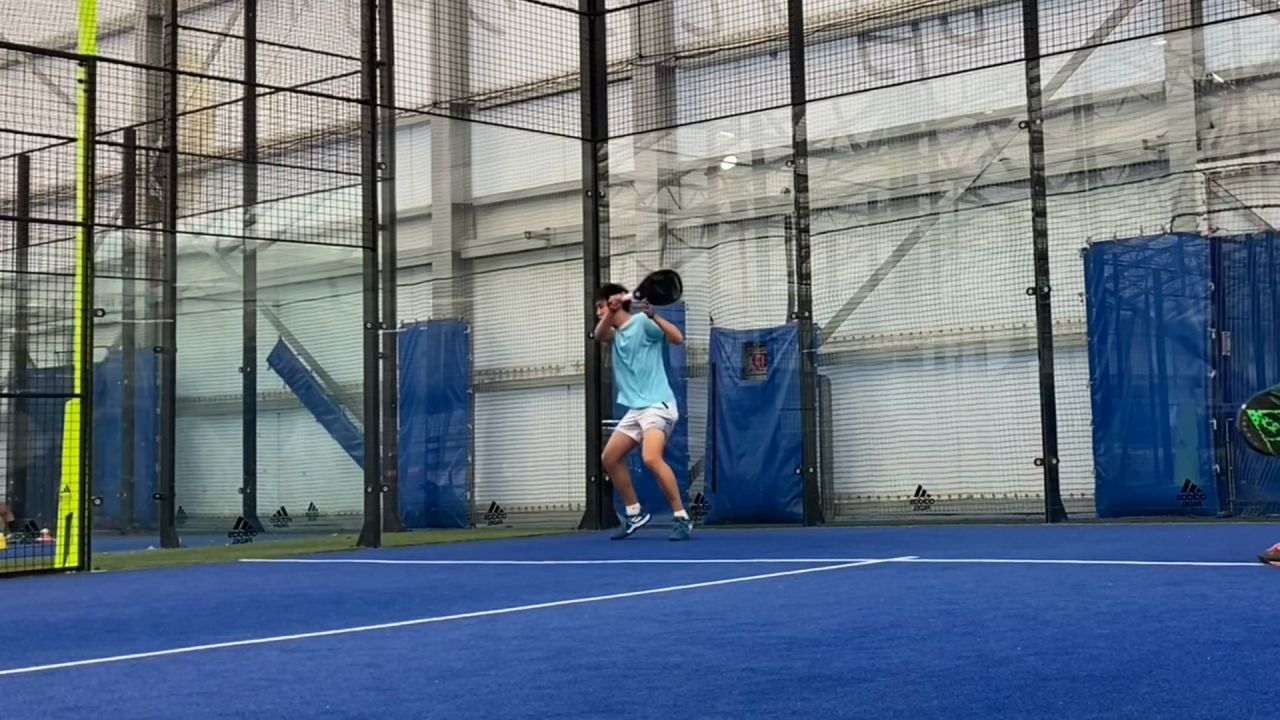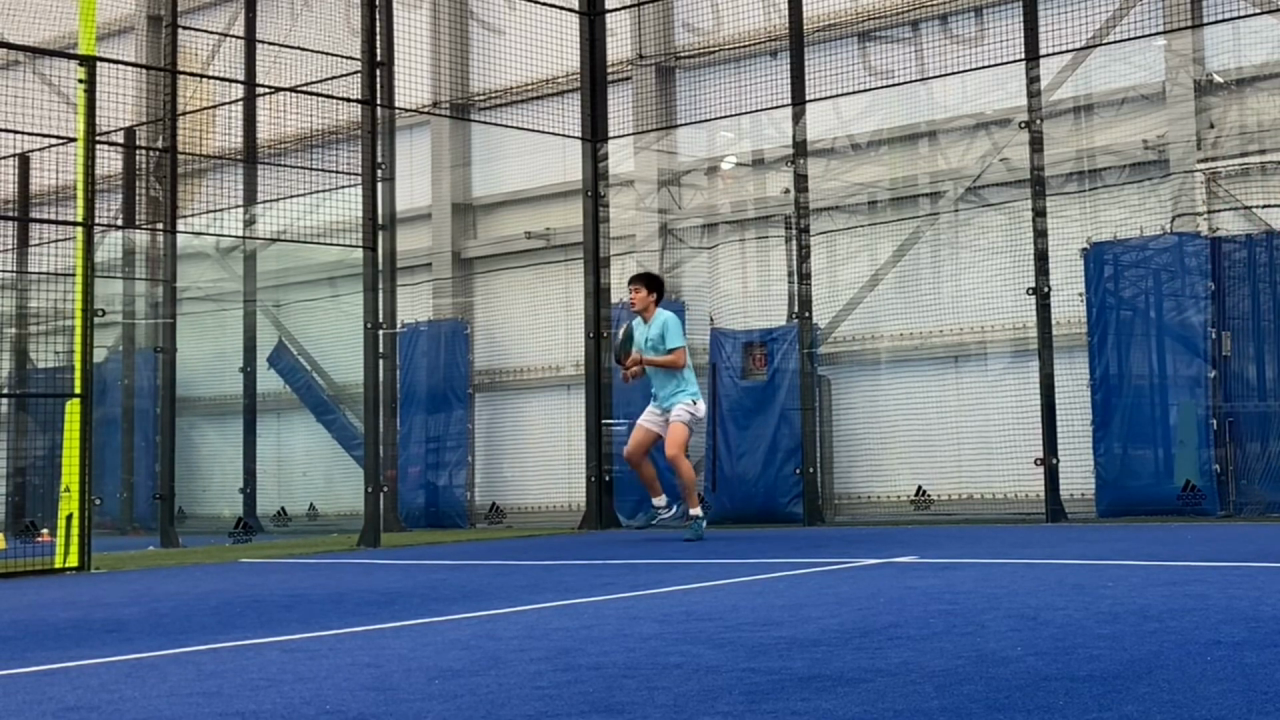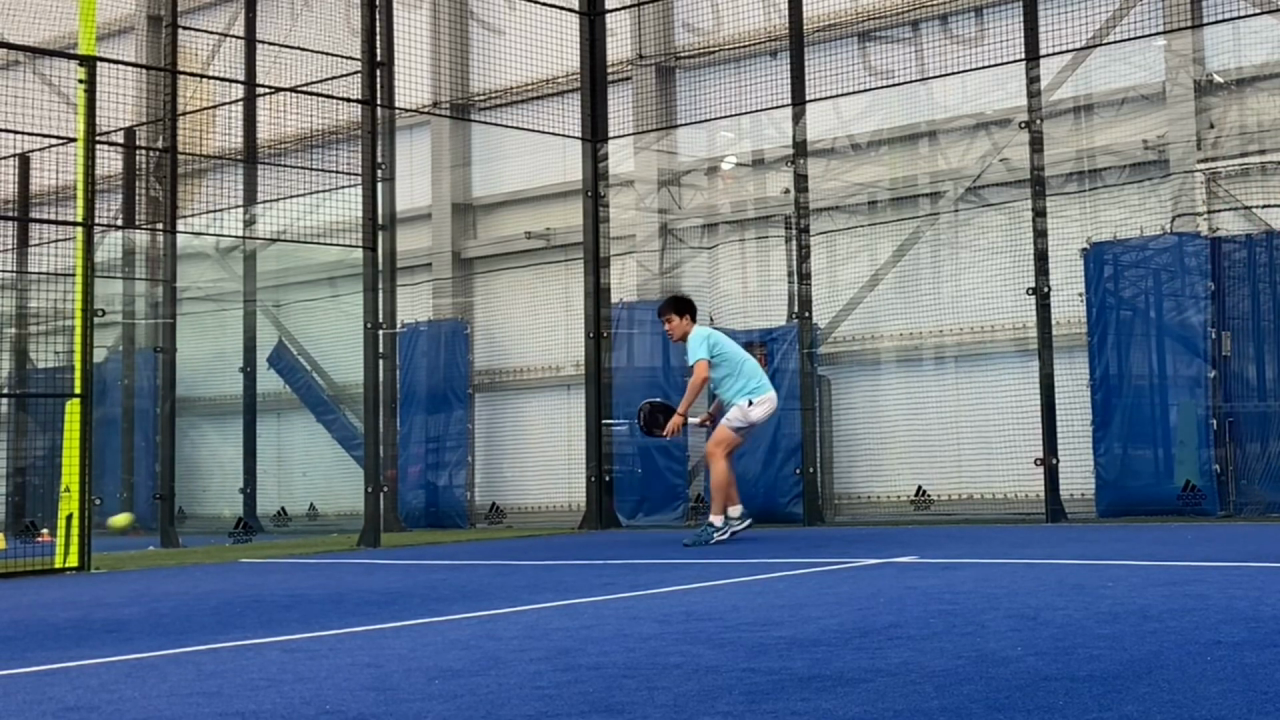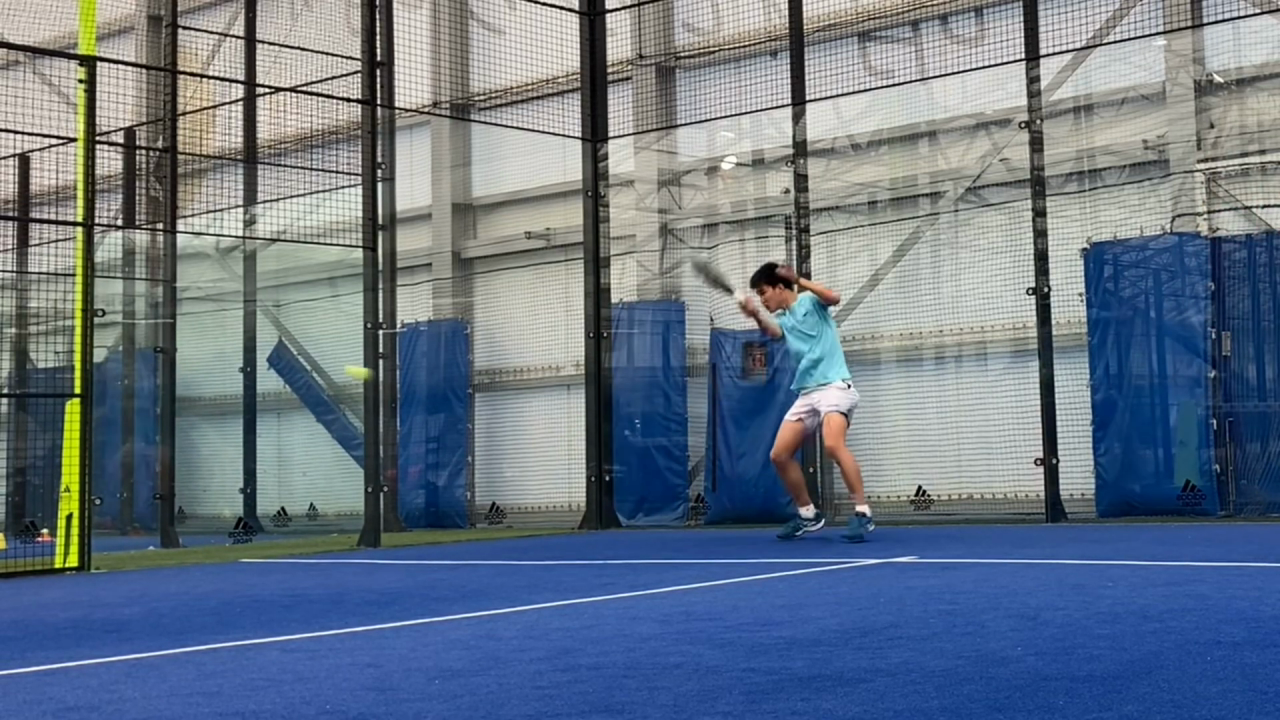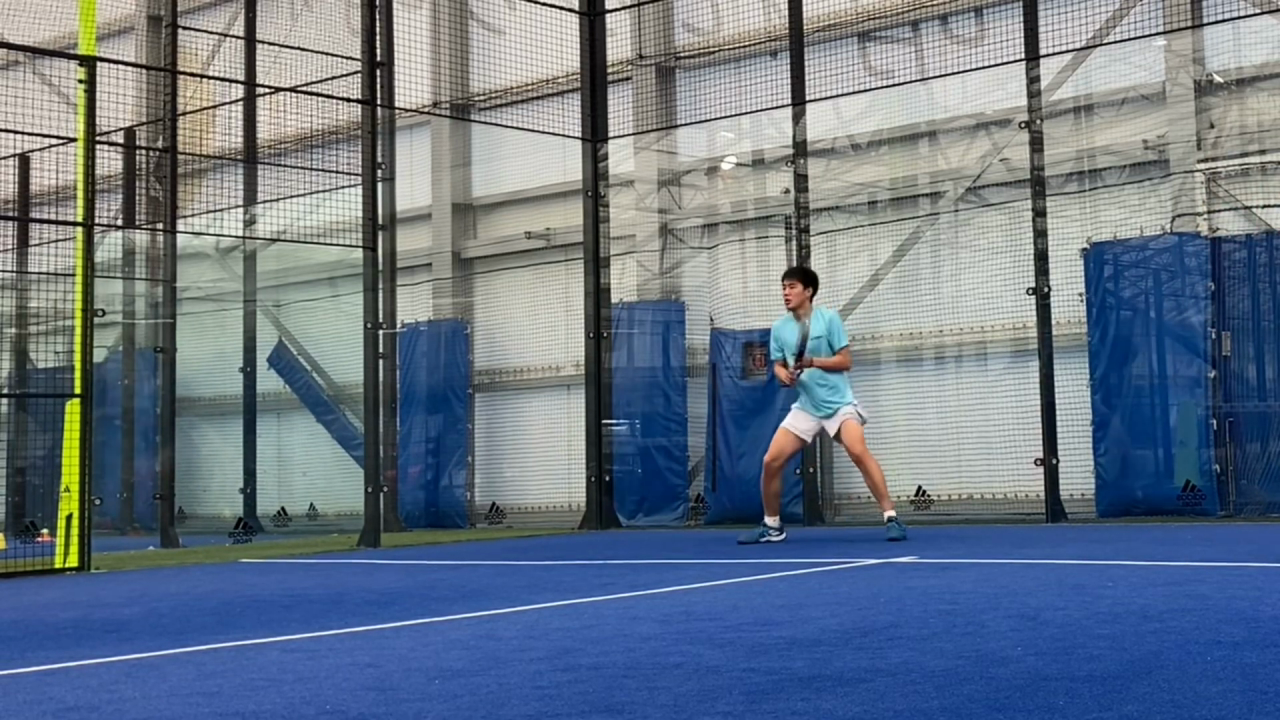
dt=0.5s
person 1, frame 1
left shoulder: (642, 322)
right shoulder: (613, 332)
left elbow: (678, 338)
right elbow: (600, 336)
left wrist: (653, 316)
right wrist: (609, 314)
left hip: (658, 406)
right hip: (635, 409)
left knee: (651, 457)
right knee: (609, 458)
left ankle: (681, 517)
right ankle: (635, 513)
person 1, frame 2
left shoulder: (667, 320)
right shoulder: (636, 326)
left elbow: (679, 361)
left wrist: (641, 359)
right wrist: (632, 372)
left hip: (685, 397)
right hip: (659, 402)
left knee: (673, 452)
right knee: (633, 452)
left ankle: (695, 514)
right ankle: (661, 503)
person 1, frame 3
left shoulder: (697, 336)
right shoulder: (706, 336)
left elbow: (701, 375)
left wrist: (680, 413)
right wrist: (711, 414)
left hip: (754, 398)
right hip: (751, 398)
left knee: (715, 452)
right knee: (717, 454)
left ankle: (717, 523)
right ankle: (735, 514)
person 1, frame 4
left shoulder: (811, 300)
right shoulder: (779, 318)
left elbow: (833, 297)
right elbow: (773, 331)
left wrist: (798, 282)
right wrist: (752, 311)
left hip: (833, 385)
right hip: (806, 393)
left knee: (833, 443)
right knee: (779, 454)
left ankle: (863, 514)
right ankle: (808, 515)
person 1, frame 5
left shoulder: (829, 318)
right shoulder: (779, 327)
left elbow: (845, 362)
right elbow: (778, 366)
left wrist: (811, 362)
right wrist: (784, 375)
left hip: (840, 405)
right hip: (806, 408)
left knee: (859, 452)
right knee: (771, 462)
left ankle: (891, 517)
right ankle: (771, 526)
